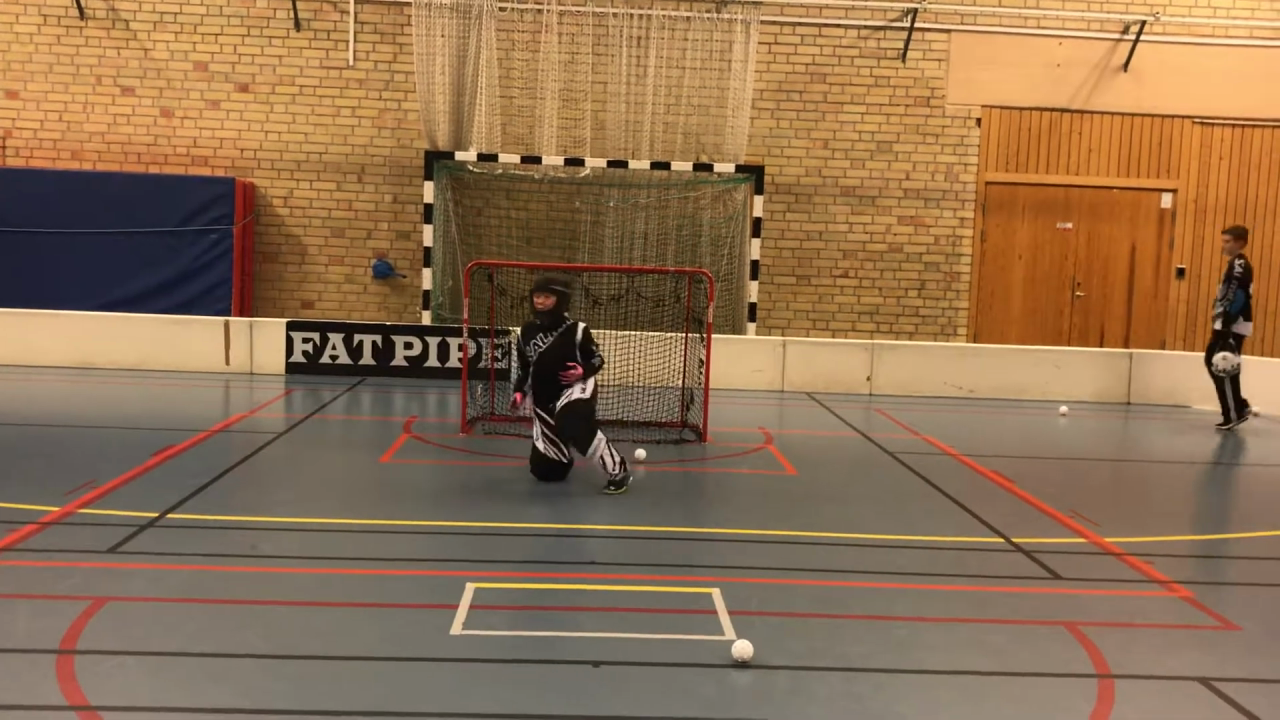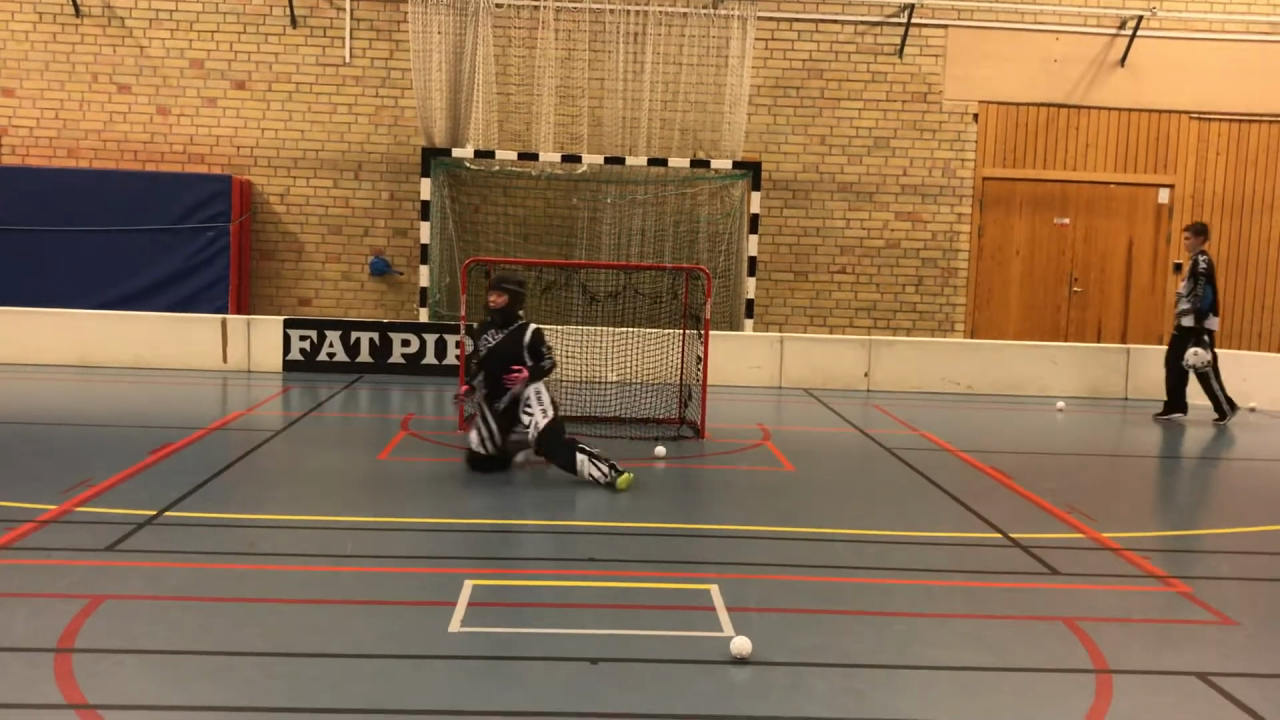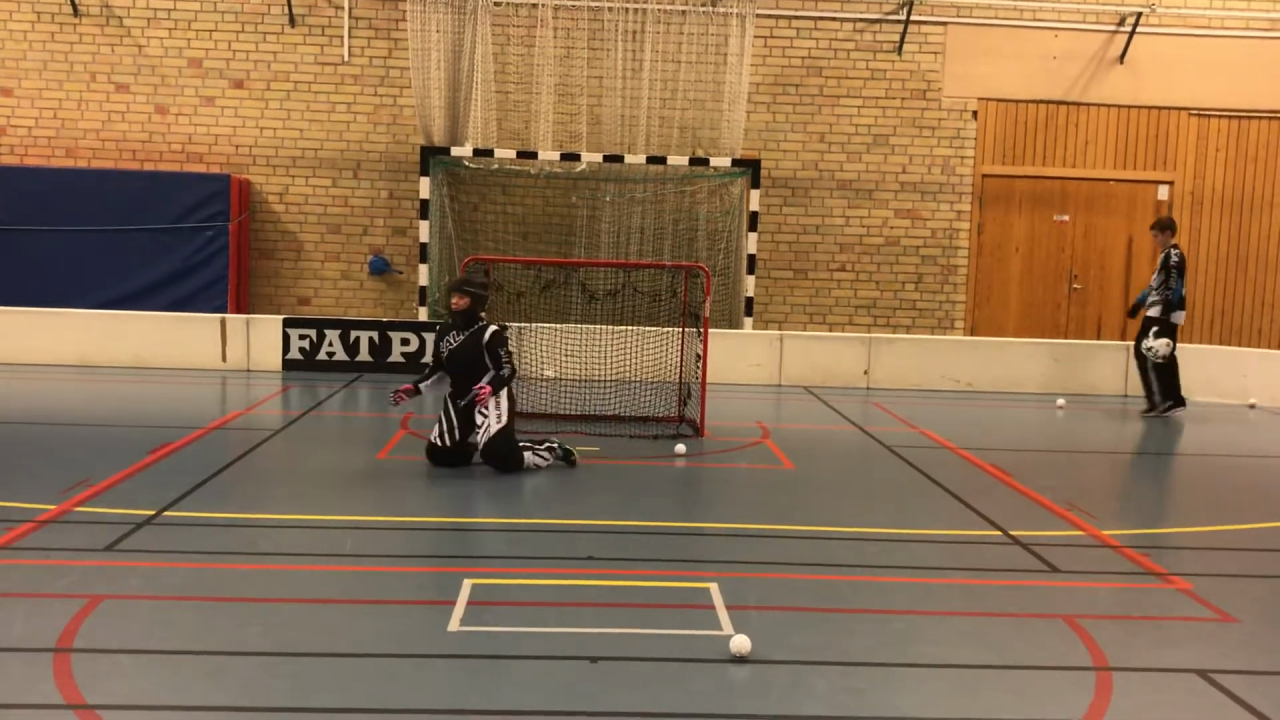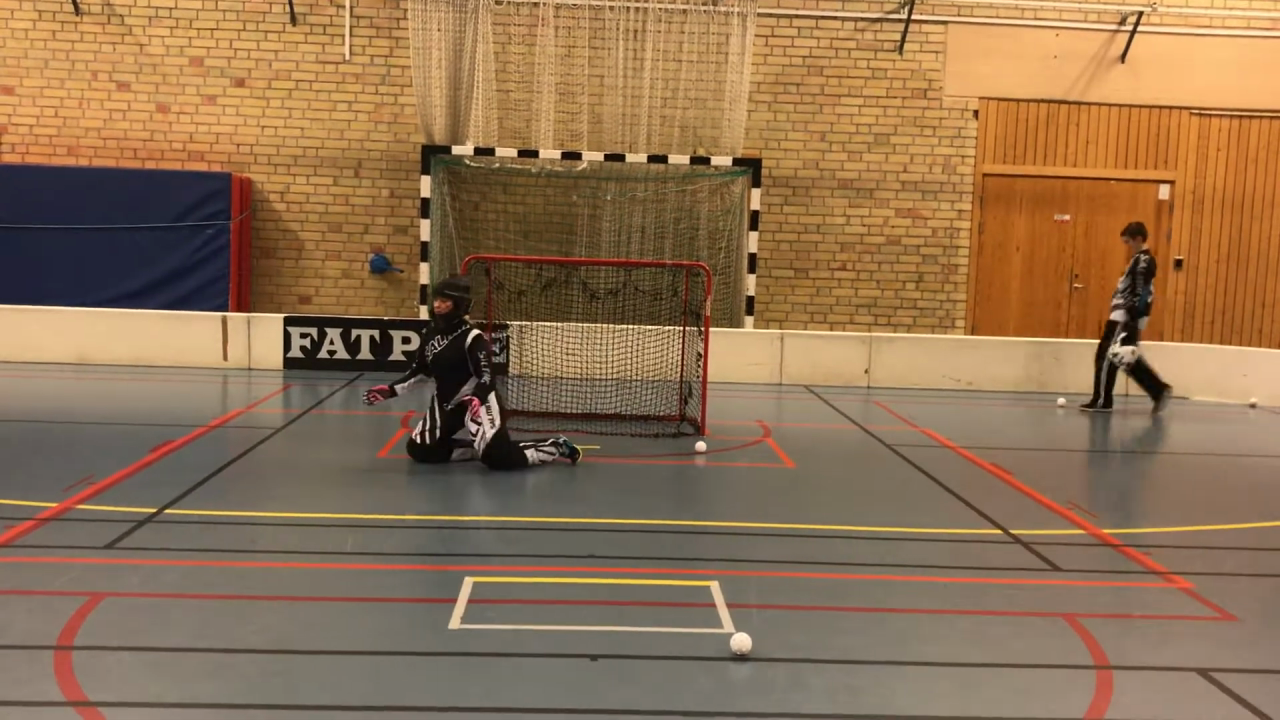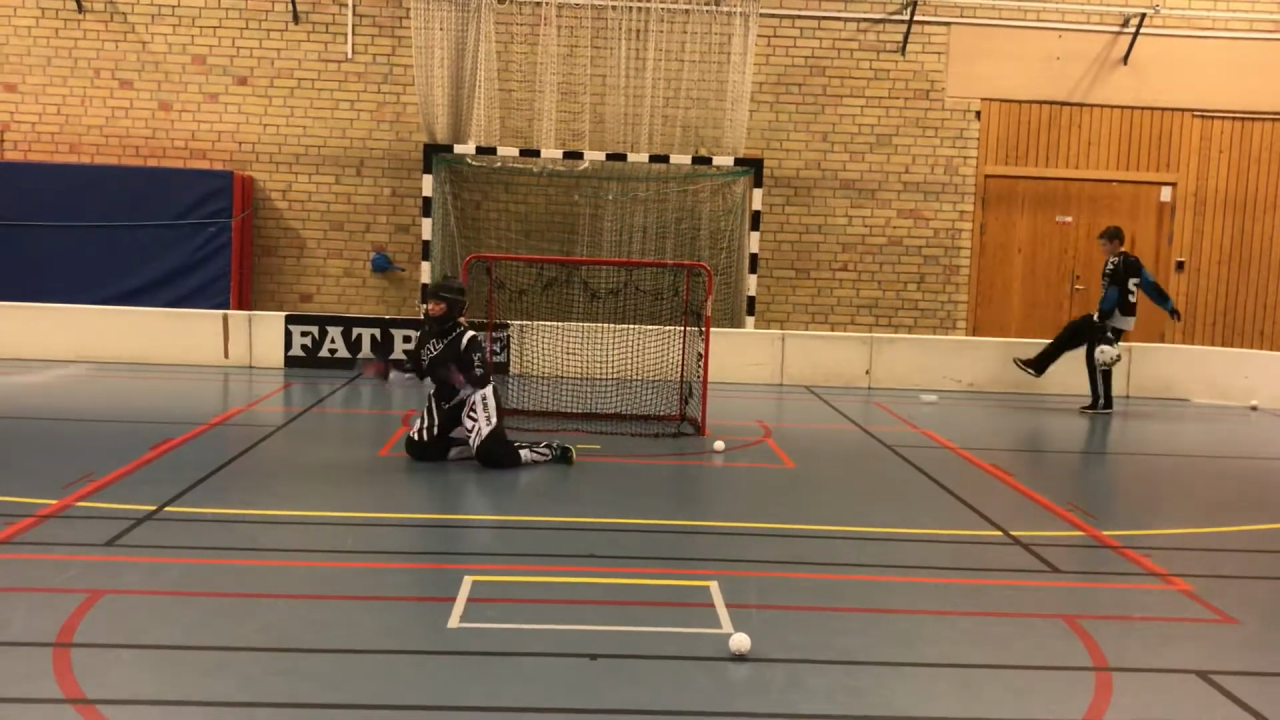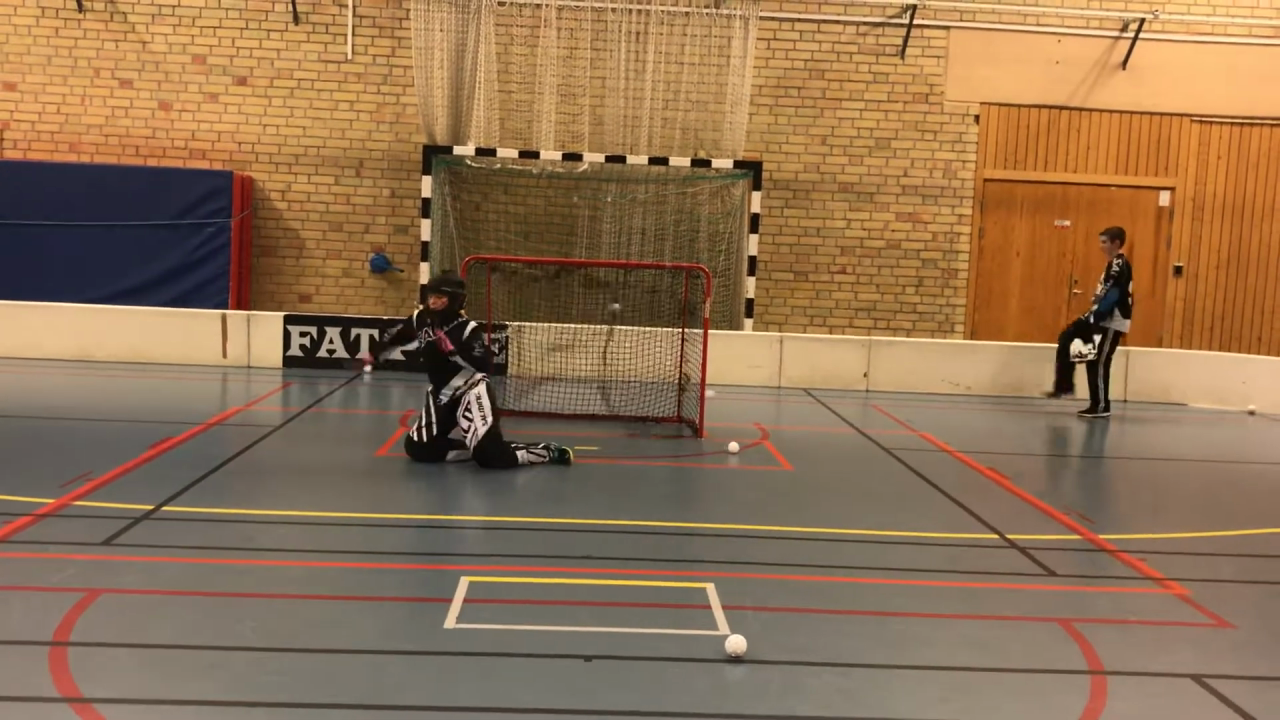
dt=0.3s
person 1, frame 1
left shoulder: (577, 330)
right shoulder: (526, 332)
left elbow: (597, 360)
right elbow: (523, 369)
left wrist: (582, 371)
right wrist: (519, 392)
left hip: (575, 388)
right hip: (544, 401)
left knee: (572, 421)
right knee: (546, 470)
left ankle: (618, 471)
right ankle: (561, 449)
person 1, frame 2
left shoulder: (528, 331)
right shoulder: (483, 329)
left elbow: (548, 363)
right elbow: (477, 364)
left wrist: (528, 375)
right wrist: (469, 386)
left hip: (528, 394)
right hip: (494, 400)
left knee: (550, 439)
right knee: (479, 461)
left ankle: (608, 472)
right ankle: (531, 447)
person 1, frame 3
left shoulder: (490, 333)
right shoulder: (444, 331)
left elbow: (508, 370)
right elbow: (437, 368)
left wrist: (491, 388)
right wrist: (415, 388)
left hip: (490, 397)
right hip: (459, 400)
left knee: (500, 455)
right knee: (438, 454)
left ankle: (553, 450)
right ankle: (489, 448)
person 1, frame 4
left shoulder: (473, 337)
right shoulder: (431, 333)
left elbow: (487, 376)
right elbow: (421, 370)
left wrist: (478, 398)
right wrist: (391, 390)
left hip: (477, 401)
right hip: (445, 402)
left knee: (500, 458)
right knee: (419, 450)
left ankle: (557, 446)
right ankle: (479, 447)
person 1, frame 5
left shoulder: (467, 338)
right shoulder: (426, 333)
left elbow: (481, 379)
right elbow: (418, 371)
left wrist: (463, 381)
right wrist: (387, 373)
left hip: (475, 399)
right hip: (443, 401)
left knee: (496, 456)
right knee: (417, 448)
left ankle: (551, 450)
right ankle: (475, 446)
person 1, frame 6
left shoulder: (469, 329)
right shoulder: (421, 319)
left elbow: (483, 365)
right elbow: (395, 337)
left wrist: (453, 351)
right wrist: (374, 353)
left hip: (470, 393)
right hip: (440, 395)
left knee: (492, 455)
right knee: (417, 449)
left ankle: (550, 452)
right ankle: (471, 446)
person 2, frame 1
left shoulder: (1239, 265)
right shoulder: (1237, 264)
left elbow: (1237, 297)
left wrist: (1226, 325)
left hip: (1233, 325)
right hip: (1229, 325)
right knee: (1215, 364)
left ankle: (1232, 415)
right ankle: (1238, 408)
person 2, frame 2
left shoulder: (1203, 261)
right shoulder: (1196, 261)
left elbow: (1204, 294)
left wrist: (1199, 323)
left hip: (1198, 323)
right hip: (1186, 322)
left knee: (1205, 367)
right knee: (1174, 361)
left ankle: (1226, 407)
right ankle: (1175, 406)
person 2, frame 3
left shoulder: (1174, 255)
right shoulder: (1167, 254)
left elbow: (1174, 288)
left wrist: (1165, 317)
right wrist: (1138, 302)
left hip: (1164, 314)
right hip: (1158, 313)
left knee: (1144, 351)
right knee: (1165, 358)
left ankle: (1158, 399)
right ankle: (1174, 400)
person 2, frame 4
left shoulder: (1142, 261)
right shoulder: (1144, 260)
left elbow: (1141, 293)
left wrist: (1133, 321)
left hip: (1125, 317)
right hip: (1126, 316)
left knee: (1106, 354)
left ankle: (1102, 401)
right ankle: (1159, 391)
person 2, frame 5
left shoulder: (1114, 263)
right shoulder: (1134, 262)
left elbow: (1110, 295)
right elbow: (1151, 285)
left wrist: (1102, 322)
right wrist: (1169, 306)
left hip: (1113, 318)
right hip: (1124, 316)
left knee: (1097, 357)
right knee: (1072, 332)
left ankle: (1102, 403)
right ankle: (1037, 365)
person 2, frame 6
left shoulder: (1117, 265)
right shoulder: (1121, 264)
left elbow: (1110, 296)
left wrist: (1094, 319)
left hip: (1110, 322)
right hip: (1103, 320)
left knee: (1097, 362)
right knee: (1066, 338)
left ankle: (1101, 406)
right ankle: (1063, 386)
